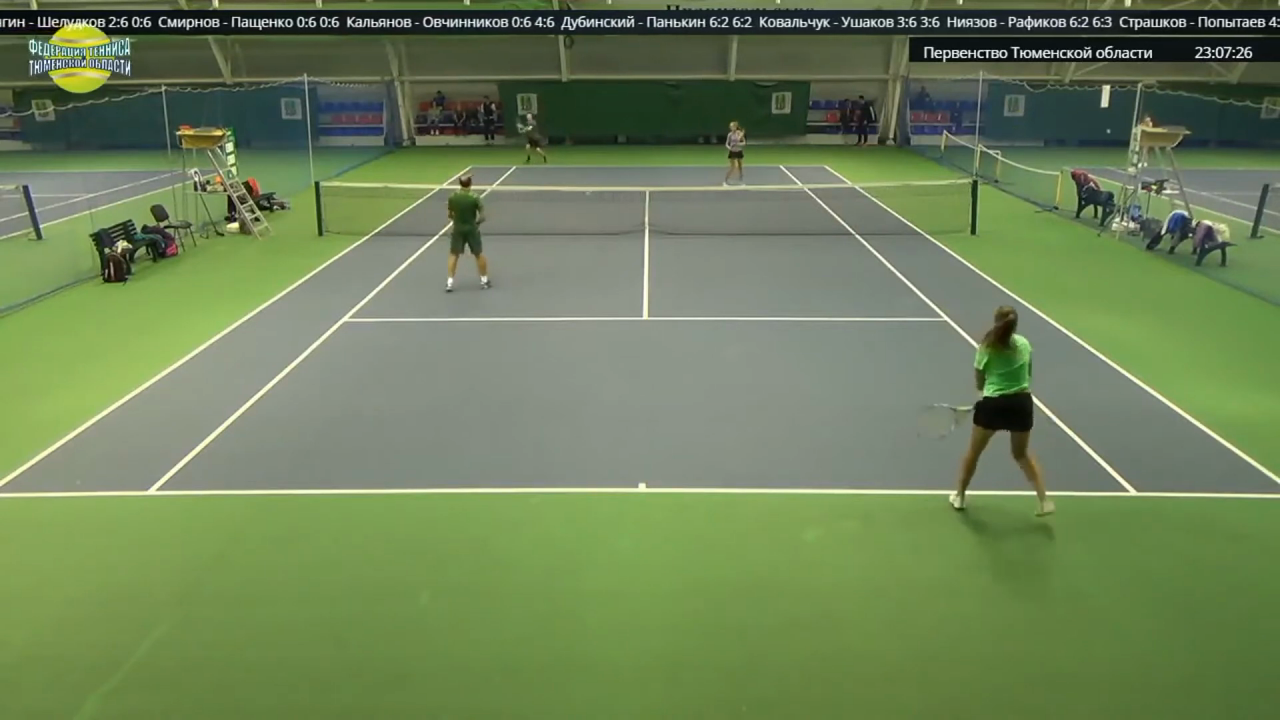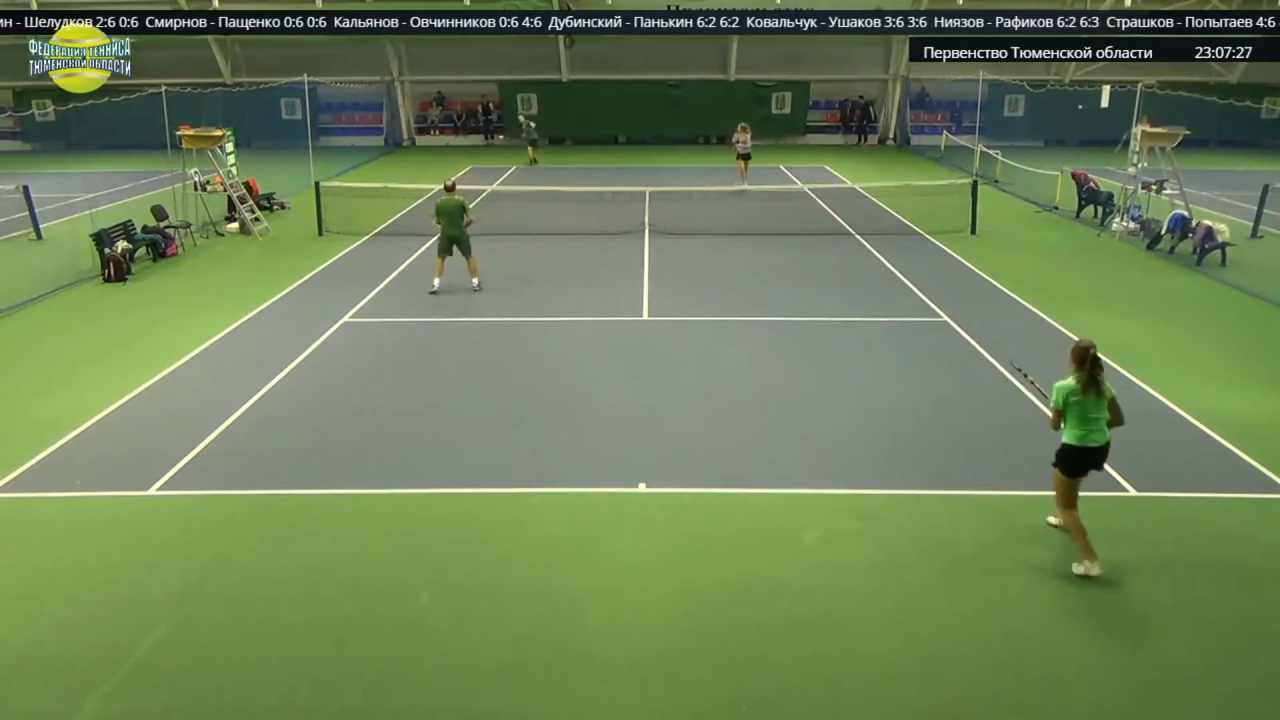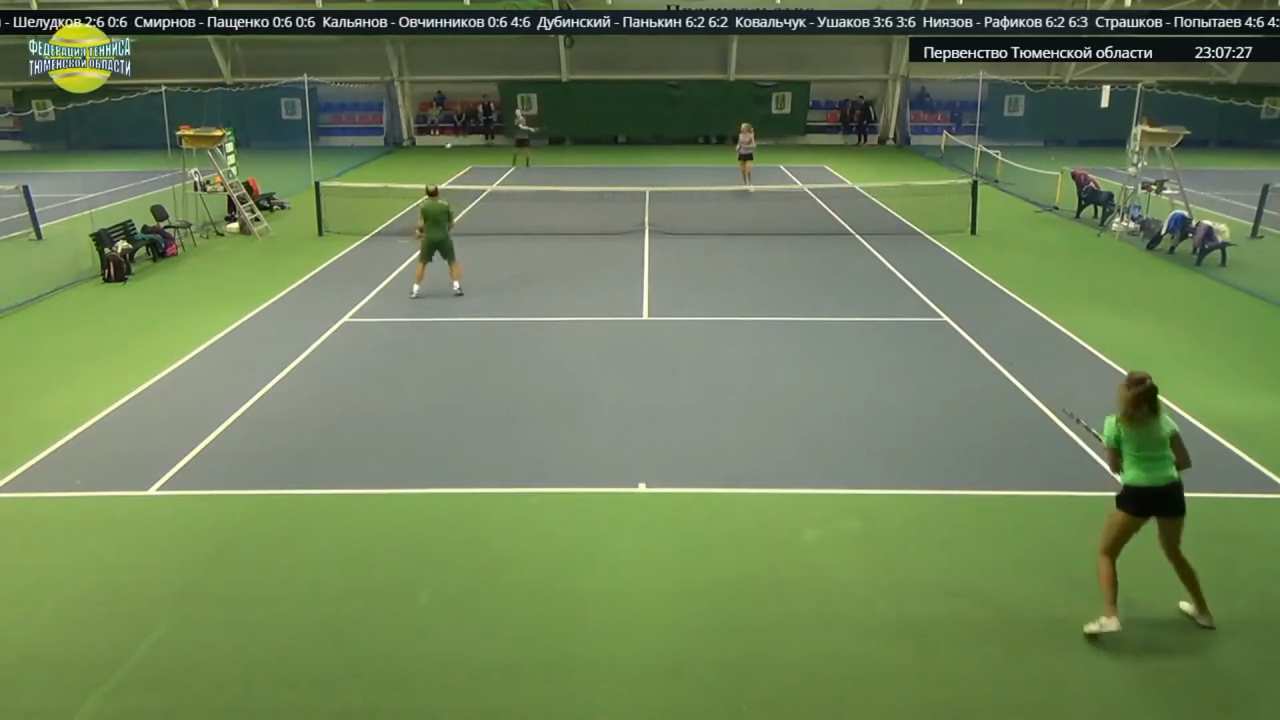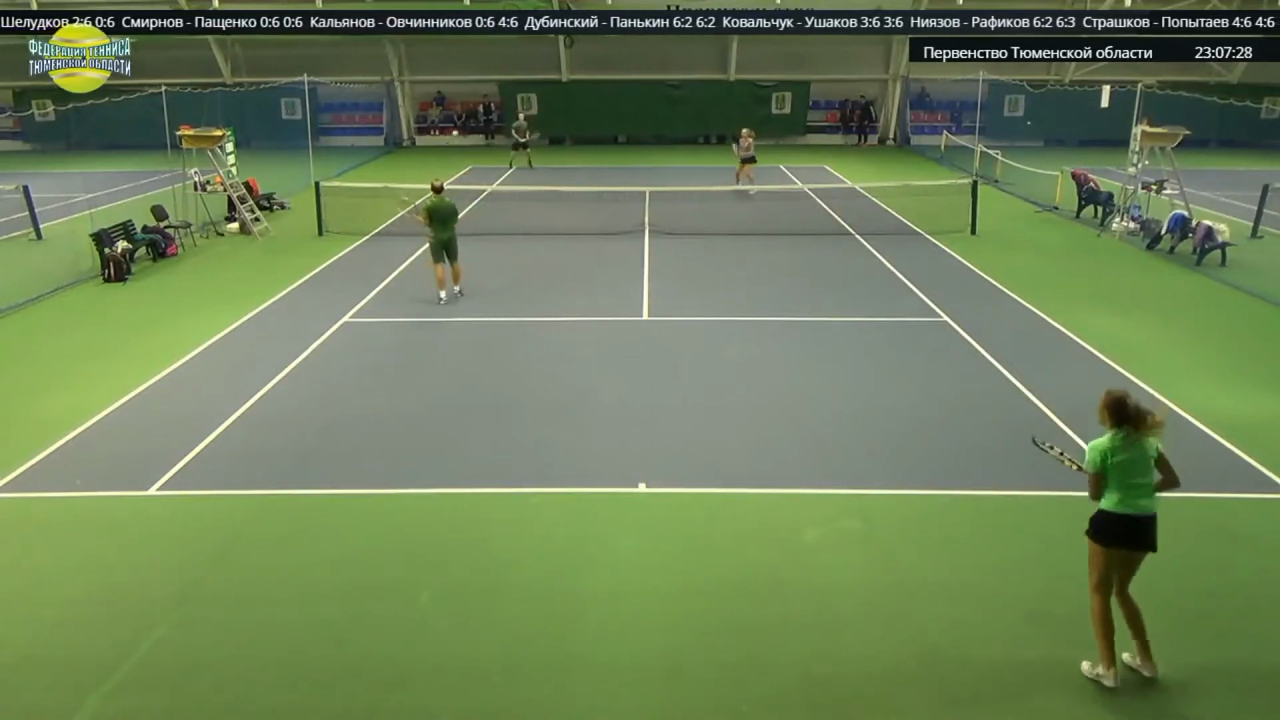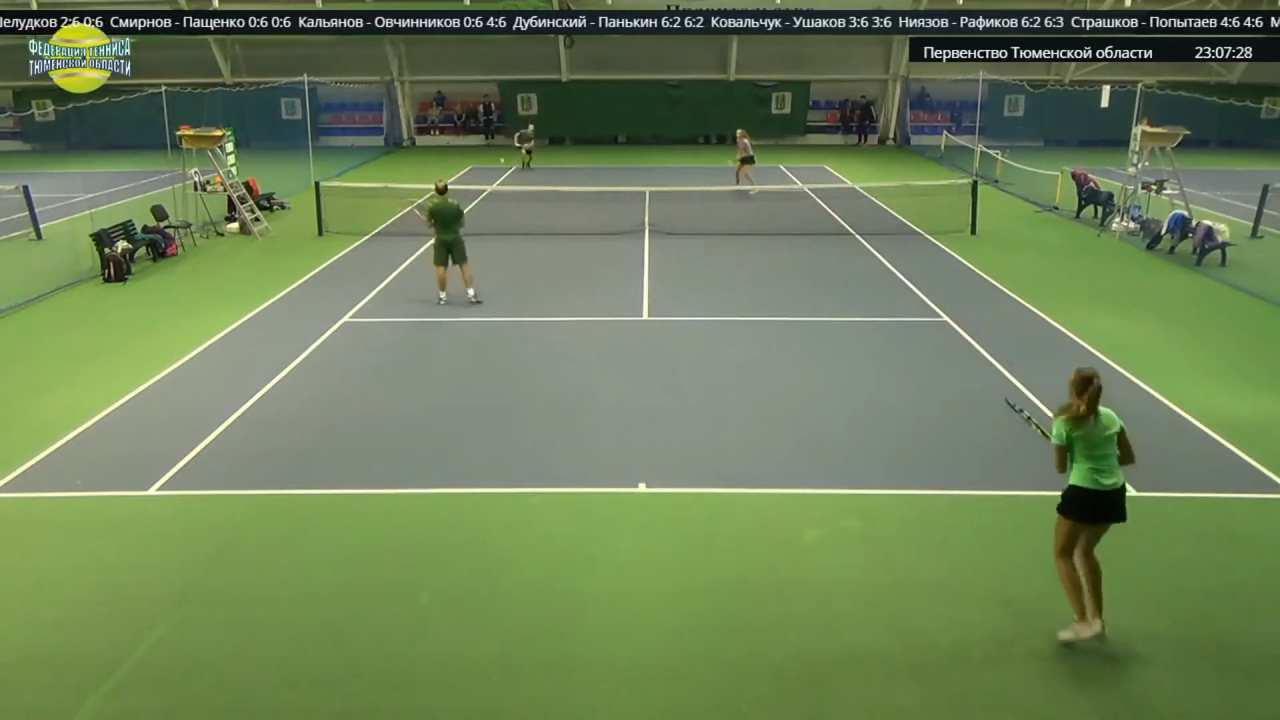
dt=0.5s
person 1, frame 1
left shoulder: (987, 349)
right shoulder: (1024, 344)
left elbow: (980, 385)
right elbow: (1027, 375)
left hip: (995, 406)
right hip: (1023, 404)
left knee: (974, 452)
right knee: (1021, 453)
left ankle: (960, 496)
right ankle: (1044, 500)
person 1, frame 2
left shoulder: (1062, 387)
right shoulder: (1103, 385)
left elbow: (1055, 425)
right elbow: (1118, 420)
left hip: (1075, 451)
right hip: (1100, 448)
left knee: (1066, 506)
right knee: (1068, 486)
left ankle: (1091, 562)
right ankle: (1066, 520)
person 1, frame 3
left shoulder: (1116, 422)
right shoulder: (1164, 420)
left elbow: (1116, 466)
right elbow: (1185, 462)
left hip: (1138, 494)
right hip: (1170, 493)
left knee: (1106, 553)
right knee: (1173, 552)
left ankle: (1110, 618)
right ankle: (1202, 611)
person 1, frame 4
left shoulder: (1099, 447)
right shoulder: (1148, 440)
left elbow: (1095, 495)
right elbow: (1172, 481)
left hip: (1113, 521)
right hip: (1145, 523)
left knee: (1100, 593)
right knee: (1121, 590)
left ankle: (1106, 668)
right ankle: (1145, 659)
person 1, frame 5
left shoulder: (1064, 422)
right shoulder: (1111, 417)
left elbow: (1061, 468)
right elbow: (1128, 458)
left hip: (1083, 494)
right hip: (1115, 495)
left knee: (1063, 555)
right knee: (1085, 549)
left ankle: (1083, 621)
right ankle: (1095, 617)
